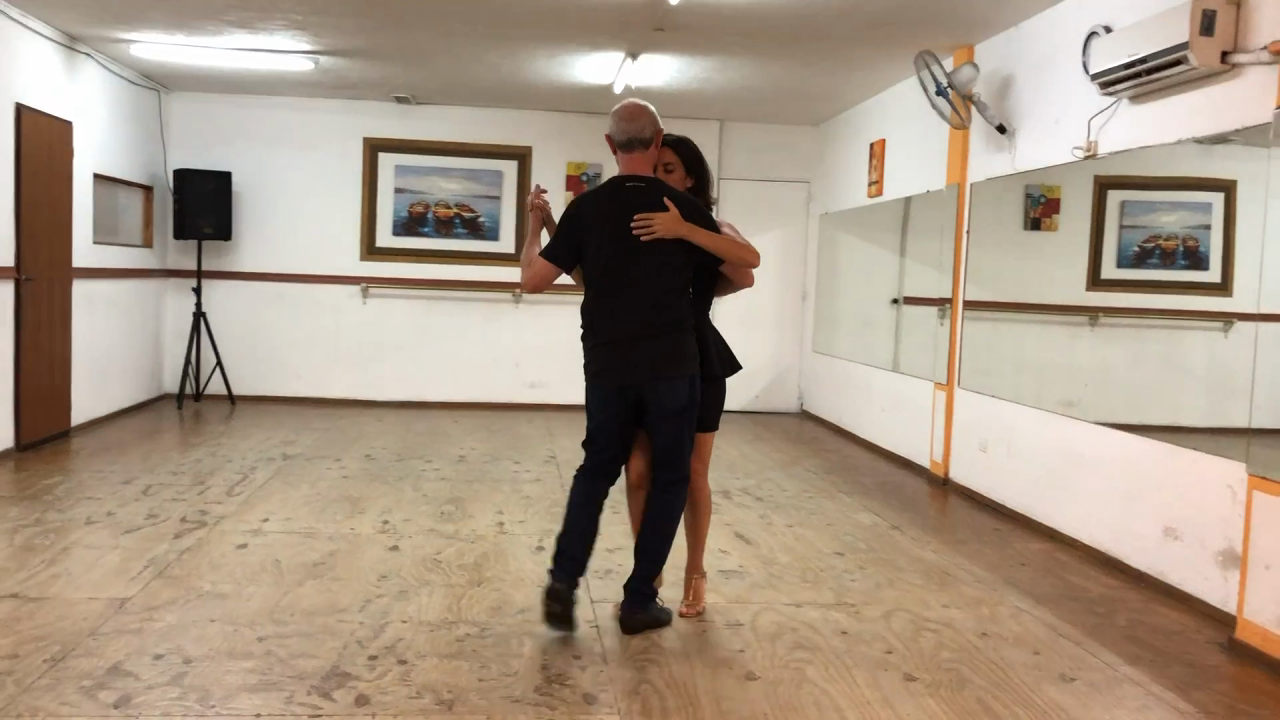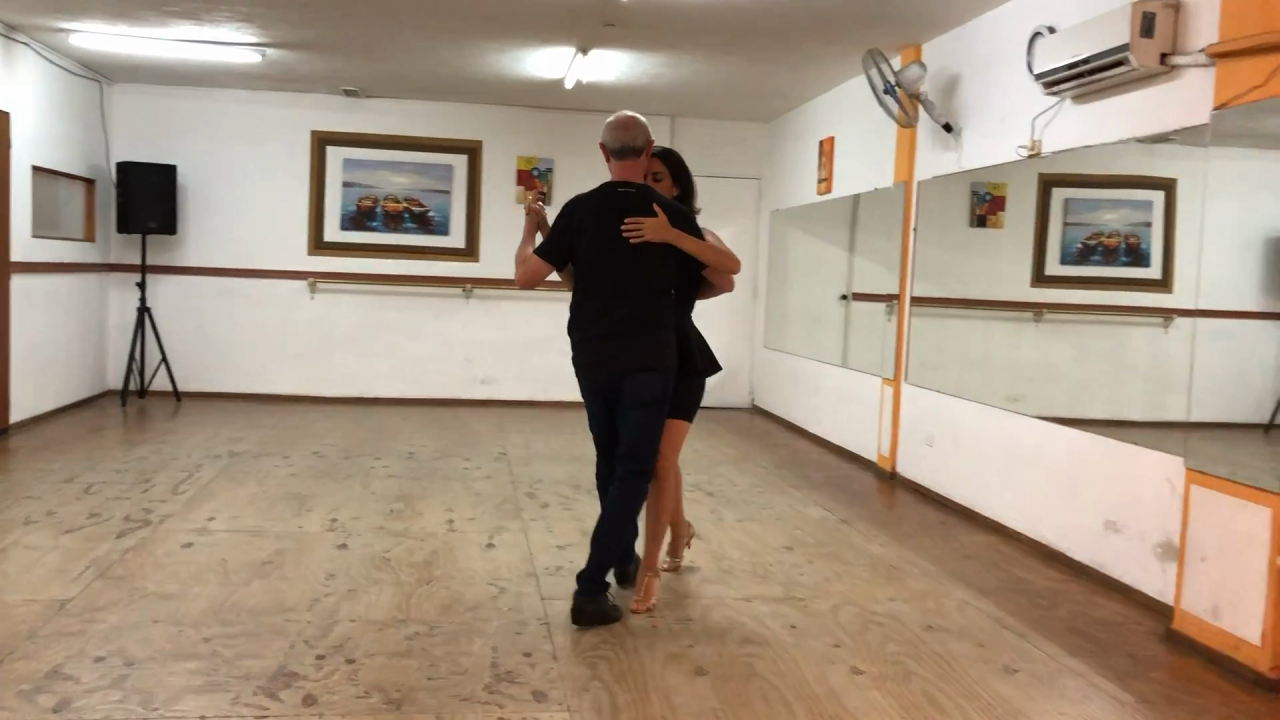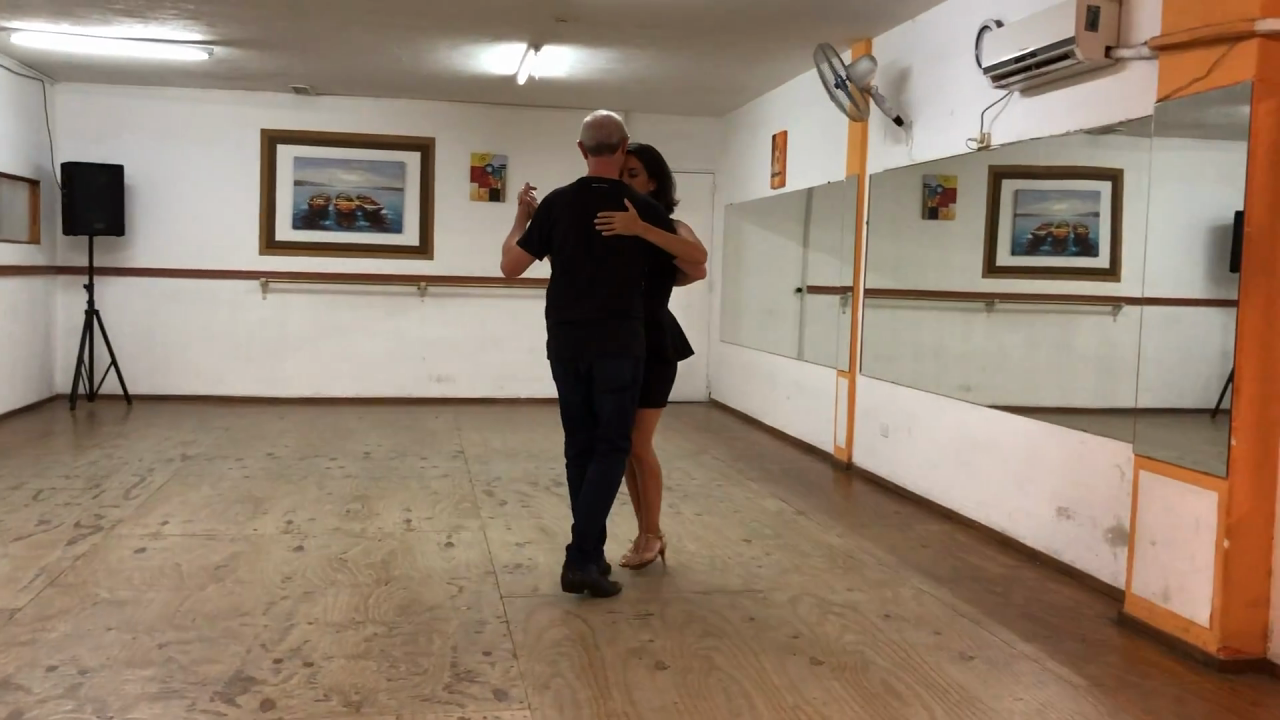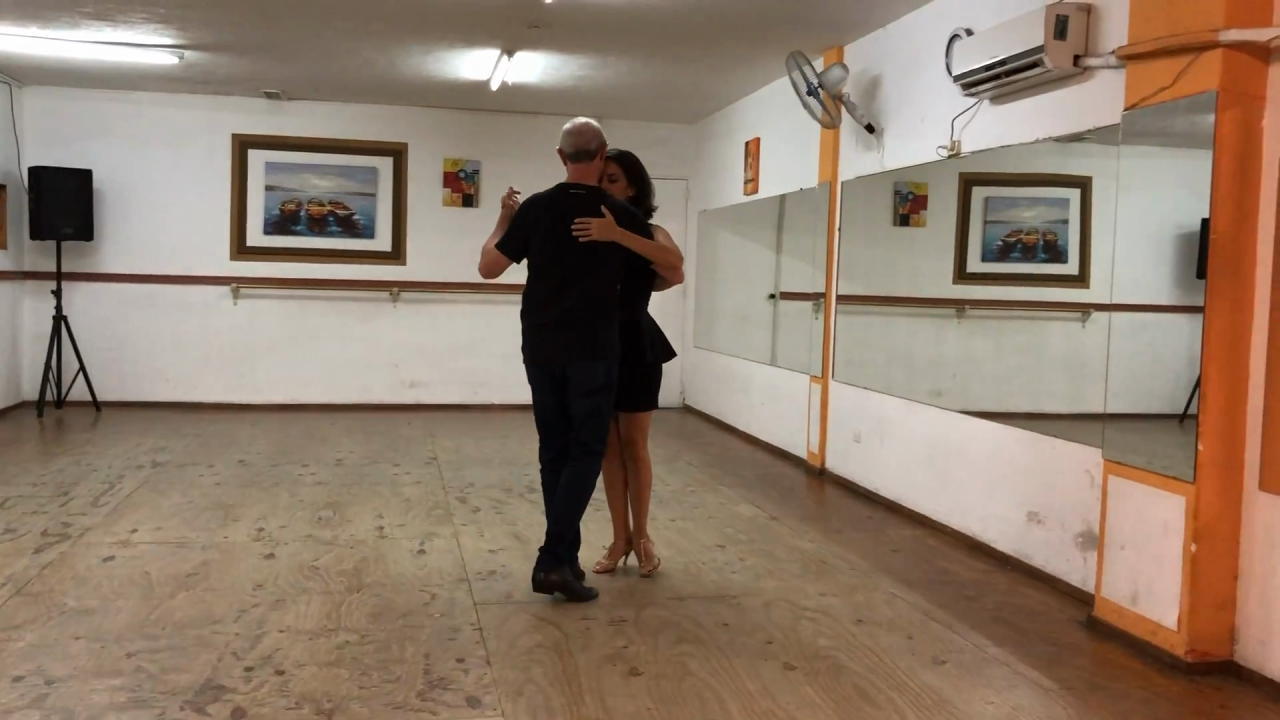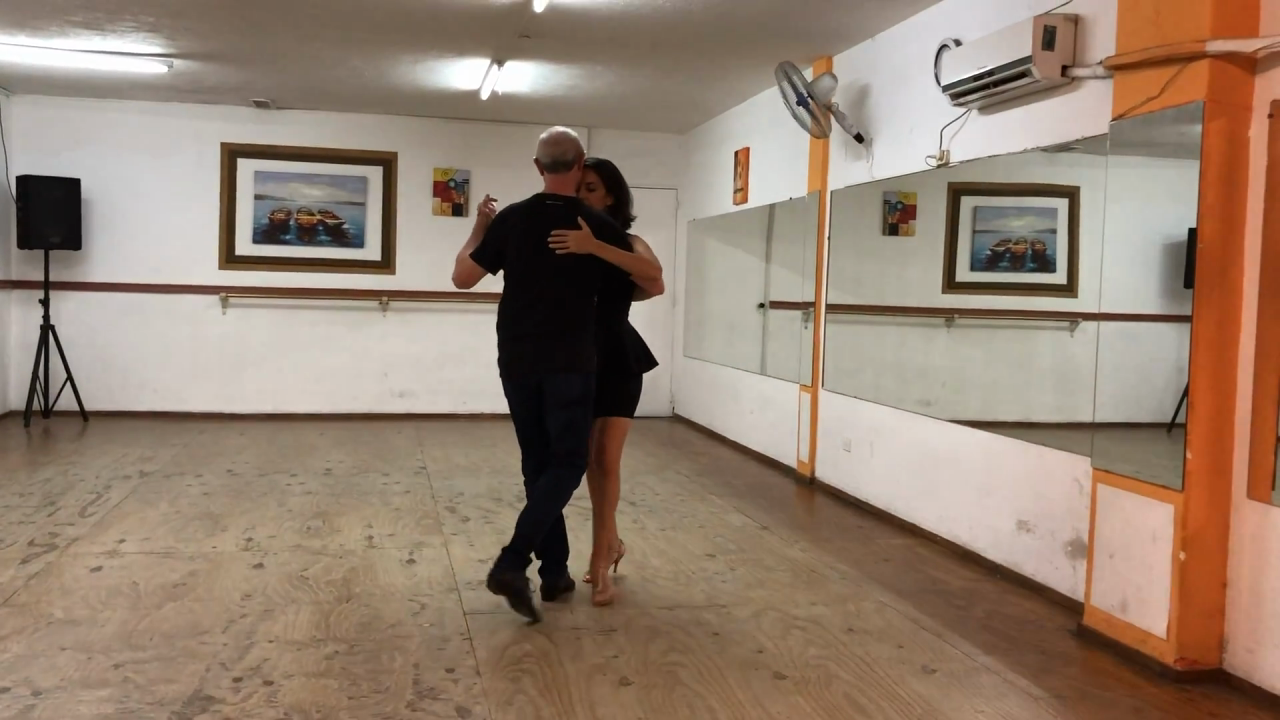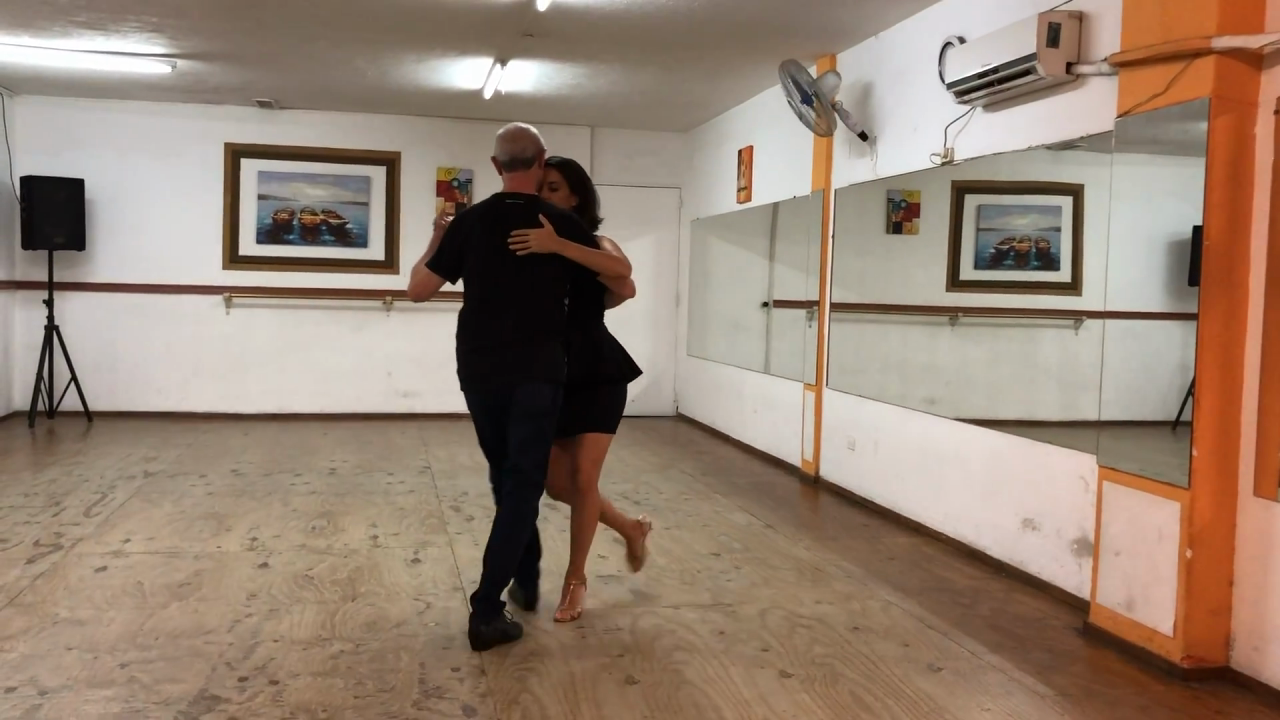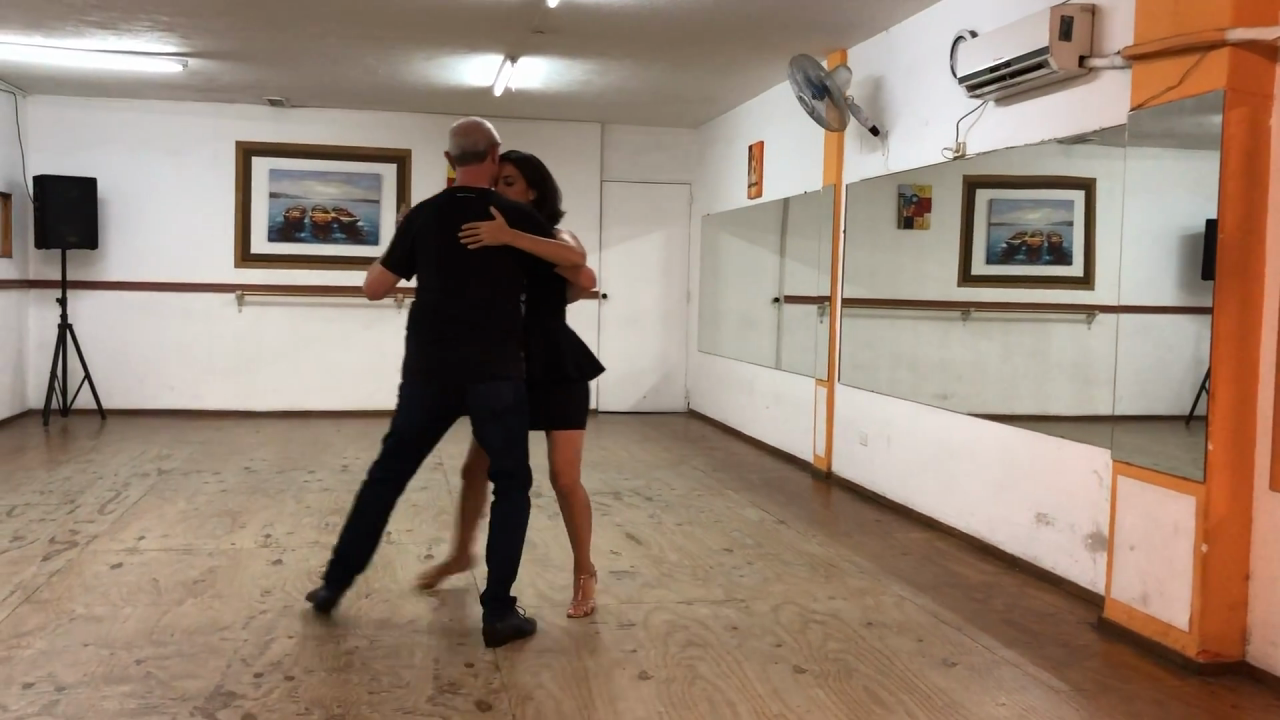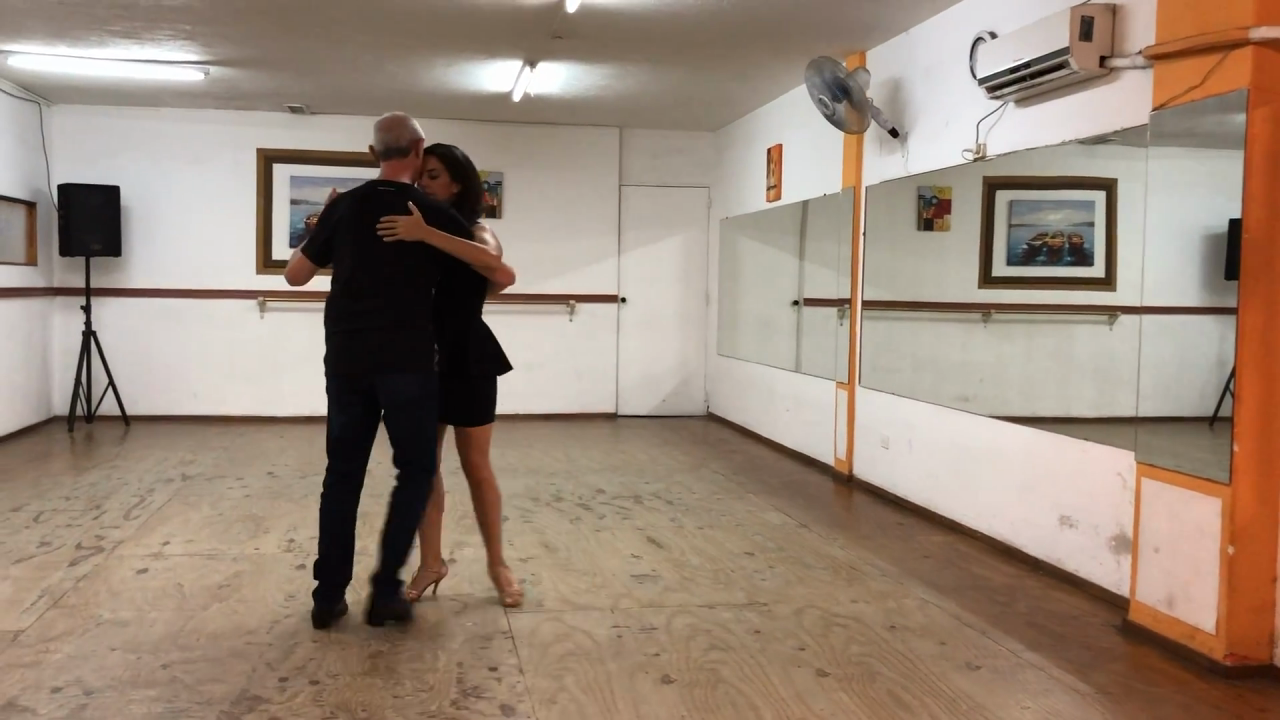
dt=0.5s
person 1, frame 1
left shoulder: (587, 207)
right shoulder: (686, 209)
left elbow: (533, 279)
left wrist: (534, 225)
left hip: (607, 367)
right hip: (670, 368)
left knee: (596, 470)
right knee: (670, 479)
left ankle: (563, 578)
right ankle: (638, 600)
person 1, frame 2
left shoulder: (579, 210)
right shoulder: (672, 215)
left elbow: (527, 276)
left wrist: (530, 229)
right wrist: (679, 290)
left hip: (592, 359)
right hip: (648, 361)
left knee: (610, 461)
right knee: (633, 470)
left ankle: (624, 559)
right ankle: (591, 588)
person 1, frame 3
left shoulder: (557, 204)
right shoulder: (644, 209)
left elbow: (511, 266)
left wrist: (522, 217)
right wrist: (653, 277)
left hip: (566, 347)
right hip: (619, 348)
left knee: (580, 448)
right knee: (611, 448)
left ankle: (589, 554)
right ankle: (581, 558)
person 1, frame 4
left shoulder: (536, 209)
right shoulder: (621, 215)
left elbow: (488, 268)
left wrist: (505, 220)
left hip: (541, 350)
right hip: (593, 352)
left knee: (554, 452)
right knee: (585, 452)
left ankle: (564, 558)
right ankle: (554, 559)
person 1, frame 5
left shoulder: (511, 219)
right shoulder: (598, 226)
left elbow: (463, 277)
left wrist: (479, 229)
left hip: (517, 362)
right hip: (569, 364)
left knee: (538, 464)
right knee: (567, 463)
left ankle: (554, 570)
right ankle: (513, 561)
person 1, frame 6
left shoulder: (469, 222)
right shoulder: (562, 225)
left elbow: (418, 290)
left wrist: (436, 240)
left hip: (478, 371)
right hip: (537, 372)
left knee: (505, 476)
right knee: (524, 483)
left ankle: (523, 578)
right ankle: (487, 611)
person 1, frame 7
left shoulder: (423, 217)
right shoulder: (520, 220)
left elbow: (375, 288)
left wrist: (398, 241)
left hip: (428, 371)
right hip: (496, 374)
left knee: (389, 472)
right knee: (512, 485)
left ankle: (335, 582)
right ankle: (499, 610)
person 1, frame 8
left shoulder: (343, 207)
right shoulder: (437, 215)
left elbow: (295, 275)
left hip: (346, 361)
right hip: (407, 363)
left knee: (342, 473)
right knee: (417, 470)
left ankle: (328, 595)
right ankle: (386, 588)
person 2, frame 1
left shoulder: (710, 229)
right shoulder: (631, 231)
left elbow: (749, 263)
right wrist: (548, 221)
left hip: (697, 365)
left knee: (692, 476)
right knee: (639, 472)
left ankle: (695, 574)
person 2, frame 2
left shoulder: (693, 236)
right shoulder: (623, 235)
left elbow: (729, 268)
left wrist: (669, 235)
left hip: (681, 360)
left knee: (659, 462)
right knee: (655, 459)
left ankle: (648, 571)
right ankle: (680, 530)
person 2, frame 3
left shoulder: (669, 228)
right shoulder: (605, 227)
left elbow: (698, 259)
left wrist: (641, 228)
left hip: (653, 345)
left knee: (638, 443)
right knee: (625, 444)
left ankle: (651, 534)
right ankle: (649, 530)
person 2, frame 4
left shoulder: (647, 234)
right shoulder: (584, 230)
left elbow: (675, 265)
left wrist: (617, 235)
left hip: (636, 349)
left knee: (634, 446)
right knee: (608, 447)
left ankle: (642, 536)
right ankle: (620, 538)
person 2, frame 5
left shoulder: (626, 243)
right shoulder: (562, 241)
left elbow: (653, 275)
left wrist: (594, 246)
left hip: (617, 361)
left knee: (606, 458)
right knee: (590, 459)
left ankle: (601, 558)
right ankle: (611, 544)
person 2, frame 6
left shoulder: (595, 246)
right shoulder: (526, 246)
left elbow: (622, 273)
left wrist: (558, 245)
left hip: (598, 373)
left knee: (583, 478)
right knee: (558, 482)
left ankle: (575, 579)
right ankle: (629, 527)
person 2, frame 7
left shoulder: (556, 238)
right shoulder: (485, 244)
left elbow: (576, 261)
left wrist: (509, 237)
left hip: (559, 371)
left knee: (564, 477)
right knee: (475, 469)
left ankle: (584, 573)
right ankle: (460, 554)
person 2, frame 8
left shoulder: (474, 232)
right shoulder: (410, 234)
left elbow: (494, 265)
left wrist: (426, 234)
left hip: (468, 360)
left knee: (476, 465)
left ankle: (497, 562)
right ankle: (430, 562)
